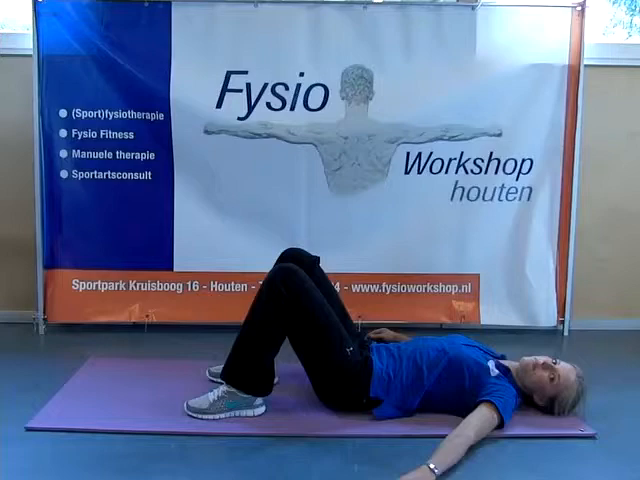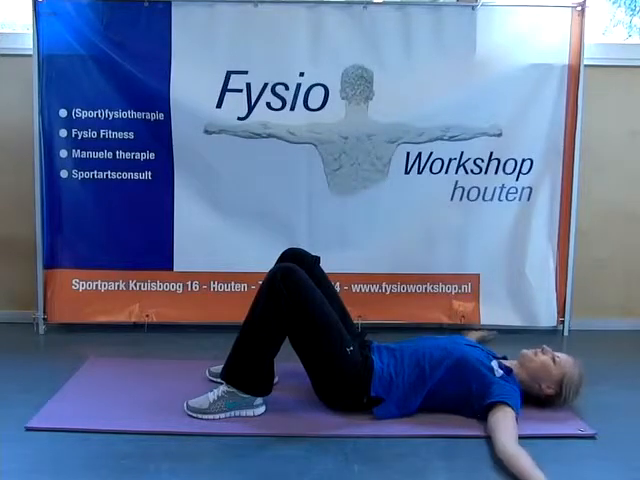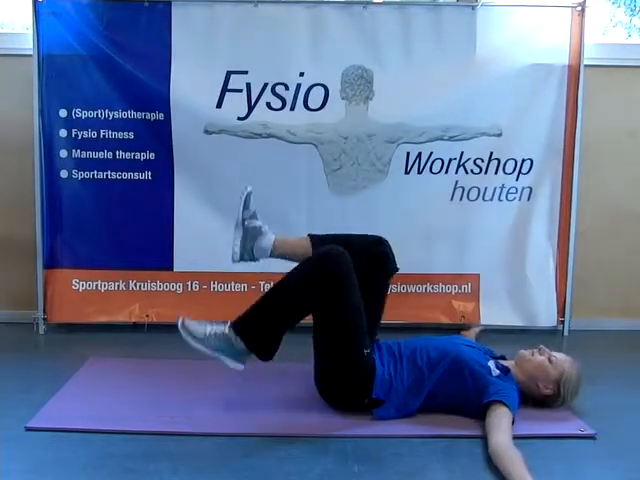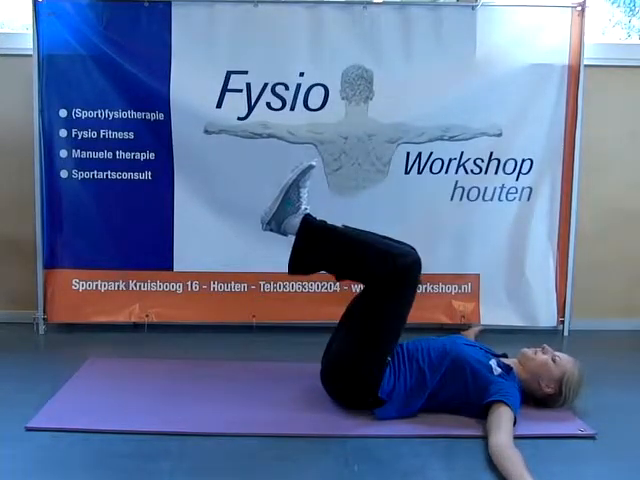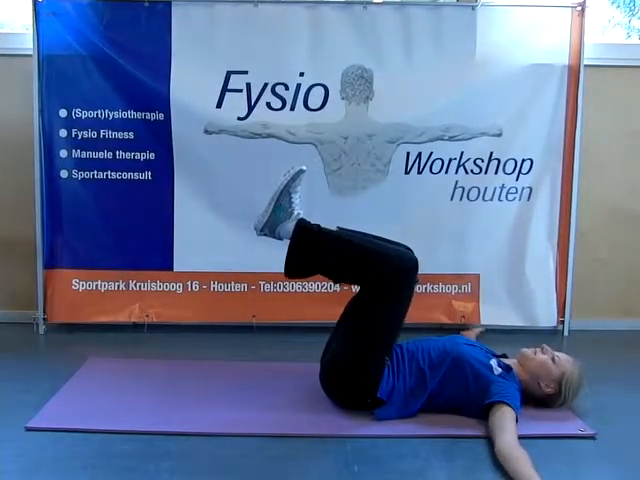
dt=1s
person 1, frame 1
left shoulder: (503, 393)
right shoulder: (495, 358)
left elbow: (467, 433)
right wrist: (400, 337)
left hip: (356, 382)
right hip: (366, 354)
left knee: (285, 280)
right knee: (296, 259)
left ankle: (243, 391)
right ankle: (250, 367)
person 1, frame 2
left shoulder: (505, 390)
right shoulder: (494, 362)
left elbow: (506, 444)
right wrist: (469, 338)
left hip: (356, 382)
right hip: (364, 355)
left knee: (285, 279)
right knee: (296, 259)
left ankle: (242, 392)
right ankle: (250, 368)
person 1, frame 3
left shoulder: (504, 390)
right shoulder: (489, 356)
left elbow: (499, 444)
left hip: (357, 386)
right hip: (371, 360)
left knee: (333, 264)
right knee: (375, 249)
left ankle: (239, 341)
right ankle: (260, 241)
person 1, frame 4
left shoulder: (506, 389)
right shoulder: (494, 360)
left elbow: (500, 443)
left hip: (358, 381)
right hip: (355, 368)
left knee: (402, 264)
right knee: (400, 260)
left ankle: (297, 223)
right ankle: (296, 221)
person 1, frame 5
left shoulder: (505, 388)
right shoulder: (491, 359)
left elbow: (506, 442)
left hip: (357, 382)
right hip: (348, 364)
left knee: (399, 265)
right knee: (396, 259)
left ankle: (293, 228)
right ankle: (291, 225)
person 2, frame 1
left shoulder: (324, 132)
right shoulder: (389, 131)
left elbow: (268, 130)
right elbow: (444, 132)
left wrist: (219, 127)
right wrist: (488, 130)
person 2, frame 2
left shoulder: (324, 132)
right shoulder: (389, 132)
left elbow: (268, 129)
right elbow: (443, 132)
left wrist: (220, 127)
right wrist: (487, 130)
person 2, frame 3
left shoulder: (324, 133)
right shoulder: (390, 132)
left elbow: (267, 129)
right elbow: (444, 132)
left wrist: (220, 127)
right wrist: (486, 130)
person 2, frame 4
left shoulder: (324, 132)
right shoulder: (390, 132)
left elbow: (267, 129)
right elbow: (444, 131)
left wrist: (221, 127)
right wrist: (485, 130)
person 2, frame 5
left shoulder: (324, 132)
right shoulder: (389, 132)
left elbow: (267, 130)
right elbow: (442, 132)
left wrist: (221, 127)
right wrist: (485, 130)
